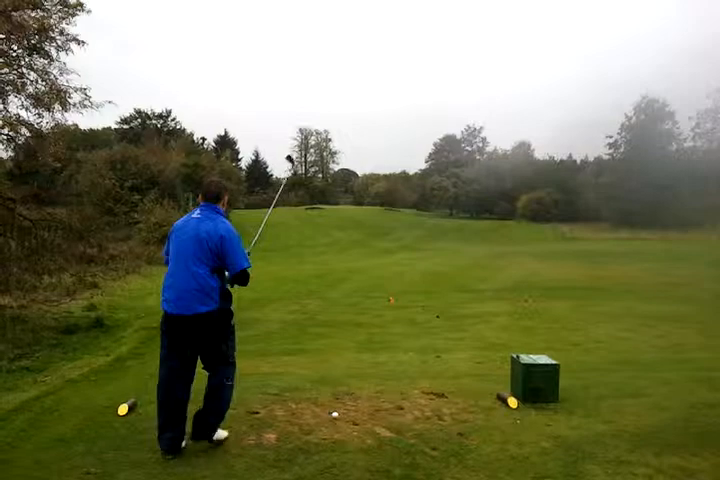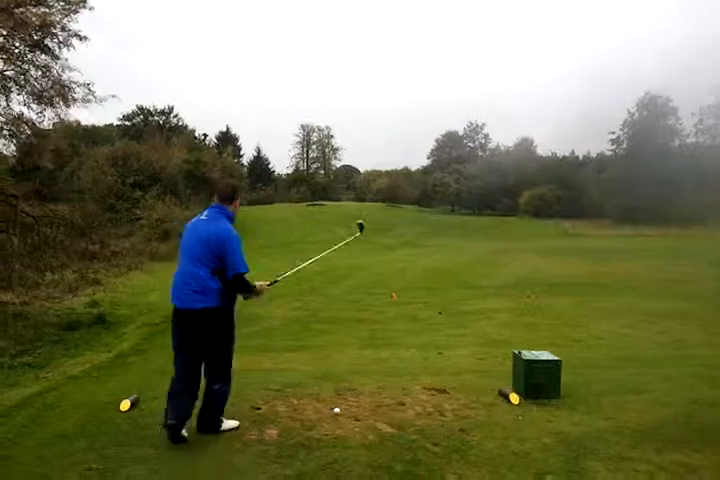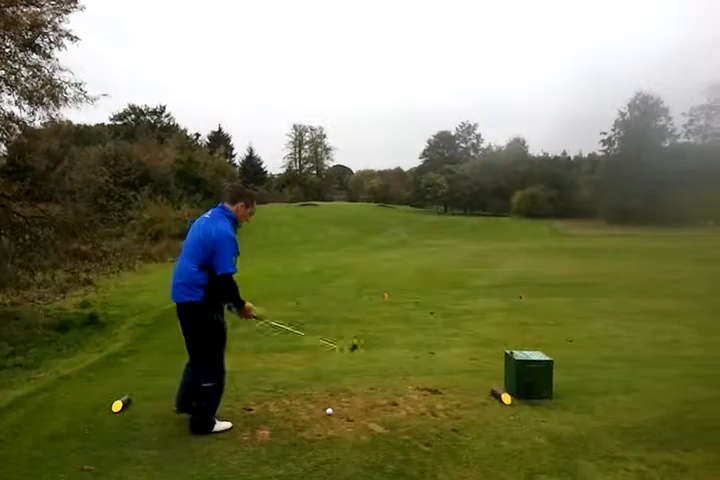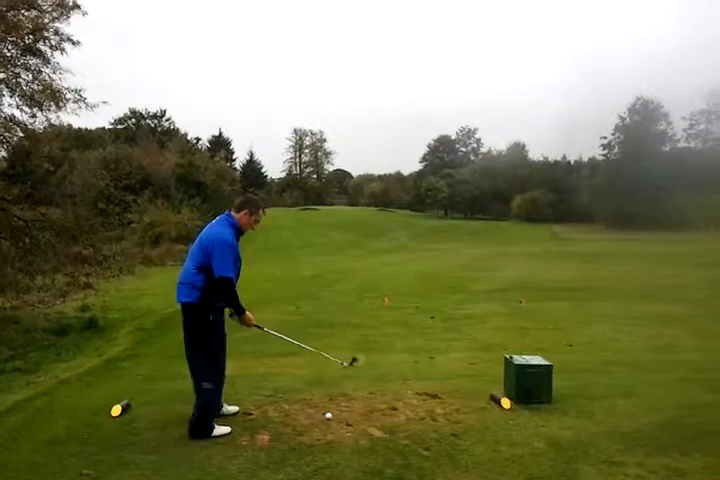
dt=0.3s
person 1, frame 1
left shoulder: (179, 225)
right shoulder: (224, 229)
right elbow: (242, 277)
right wrist: (229, 275)
left hip: (175, 309)
right hip: (209, 311)
left knee: (173, 375)
right knee: (221, 369)
left ankle: (170, 441)
right ankle: (206, 426)
person 1, frame 2
left shoulder: (193, 224)
right shoulder: (226, 232)
right elbow: (236, 280)
left wrist: (242, 289)
right wrist: (254, 289)
left hip: (184, 304)
right hip: (212, 307)
left knee: (186, 364)
right knee: (217, 366)
left ankle: (175, 420)
right ankle: (210, 421)
person 1, frame 3
left shoulder: (205, 220)
right shoulder: (224, 232)
right elbow: (225, 279)
left wrist: (229, 300)
right wrist: (240, 305)
left hip: (187, 296)
right hip: (202, 302)
left knee: (199, 354)
right knee: (210, 361)
left ankle: (186, 401)
right ankle: (203, 421)
person 1, frame 4
left shoulder: (222, 227)
right shoulder: (224, 237)
right elbow: (223, 282)
left wrist: (234, 308)
right wrist: (241, 311)
left hip: (202, 301)
right hip: (201, 304)
left knee: (213, 357)
right knee: (208, 362)
left ankle: (212, 404)
right ankle: (202, 425)
